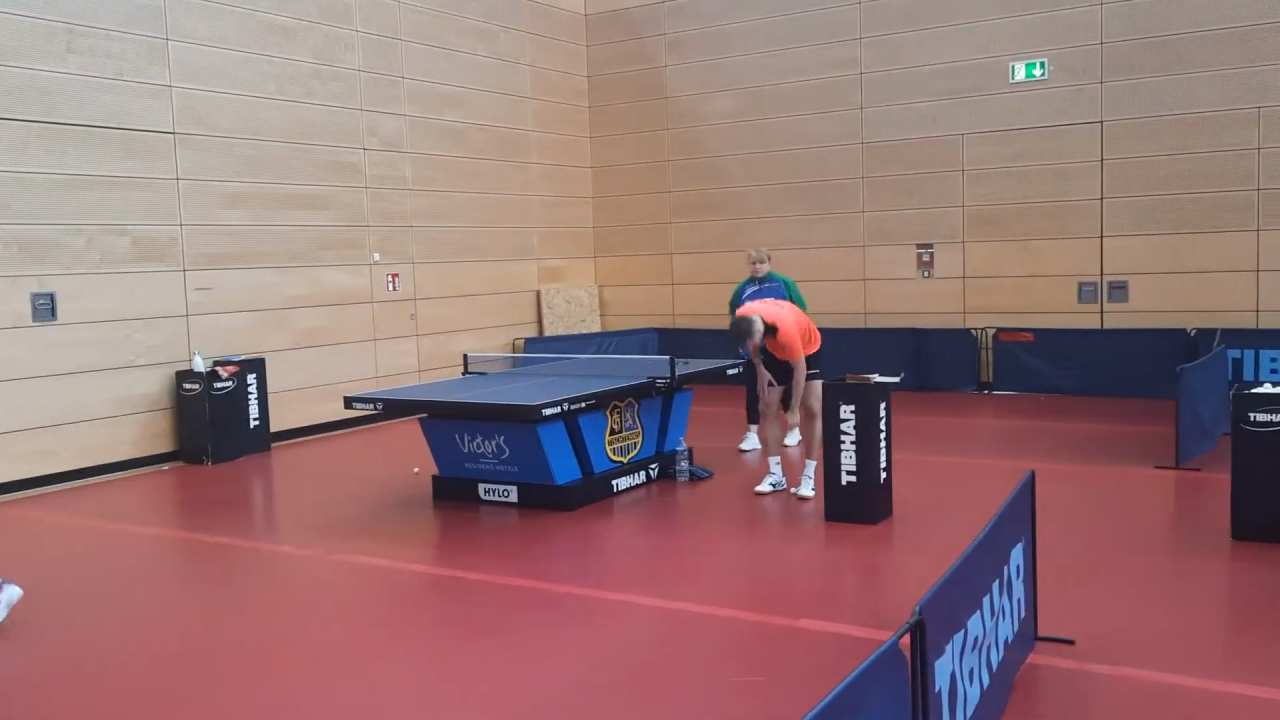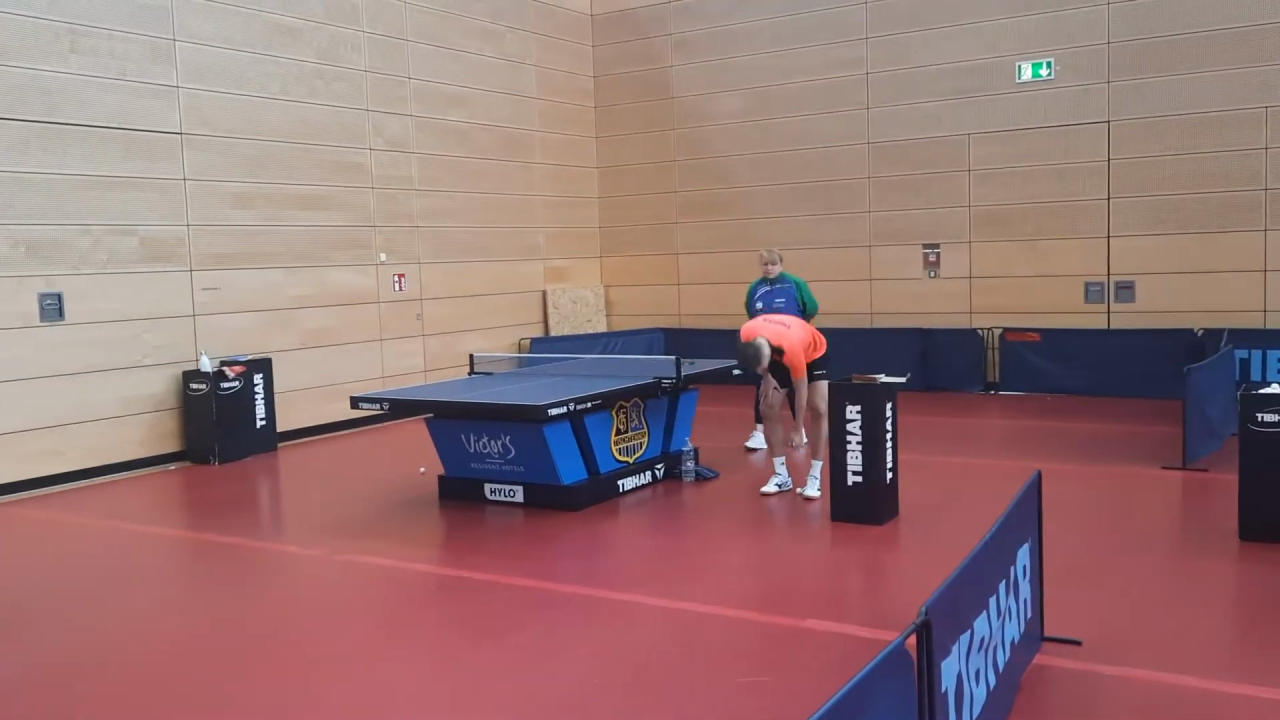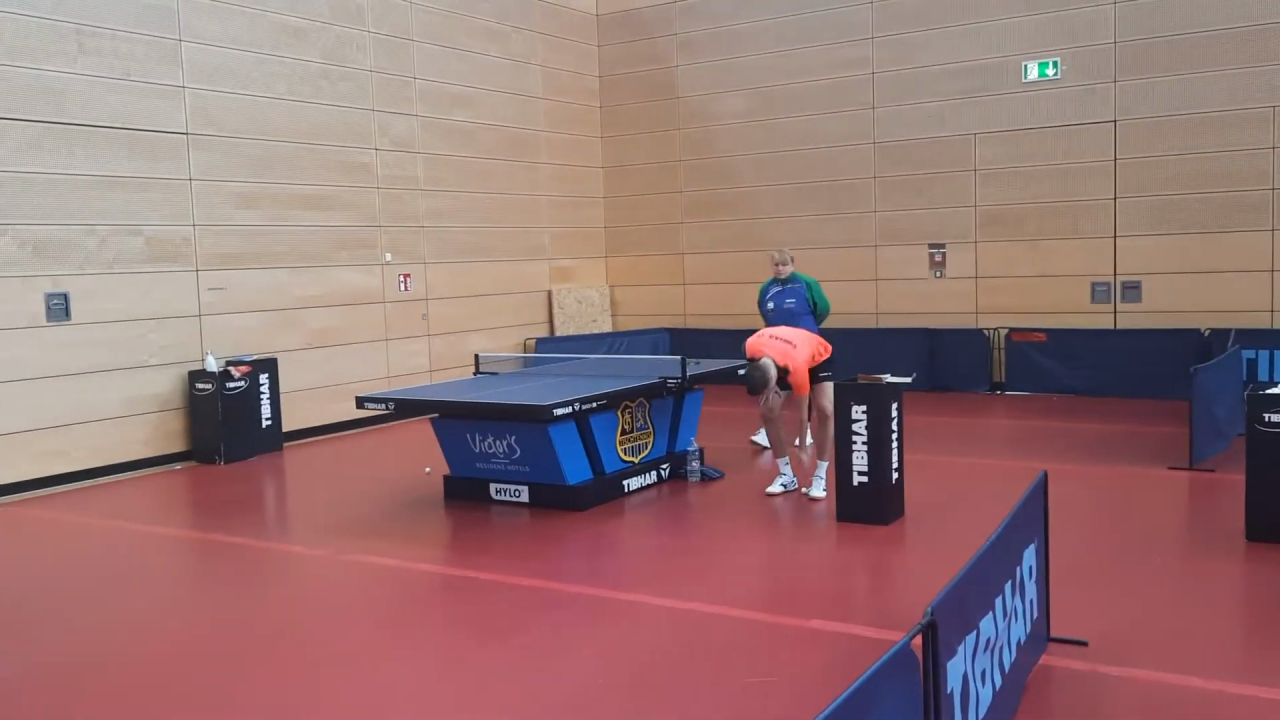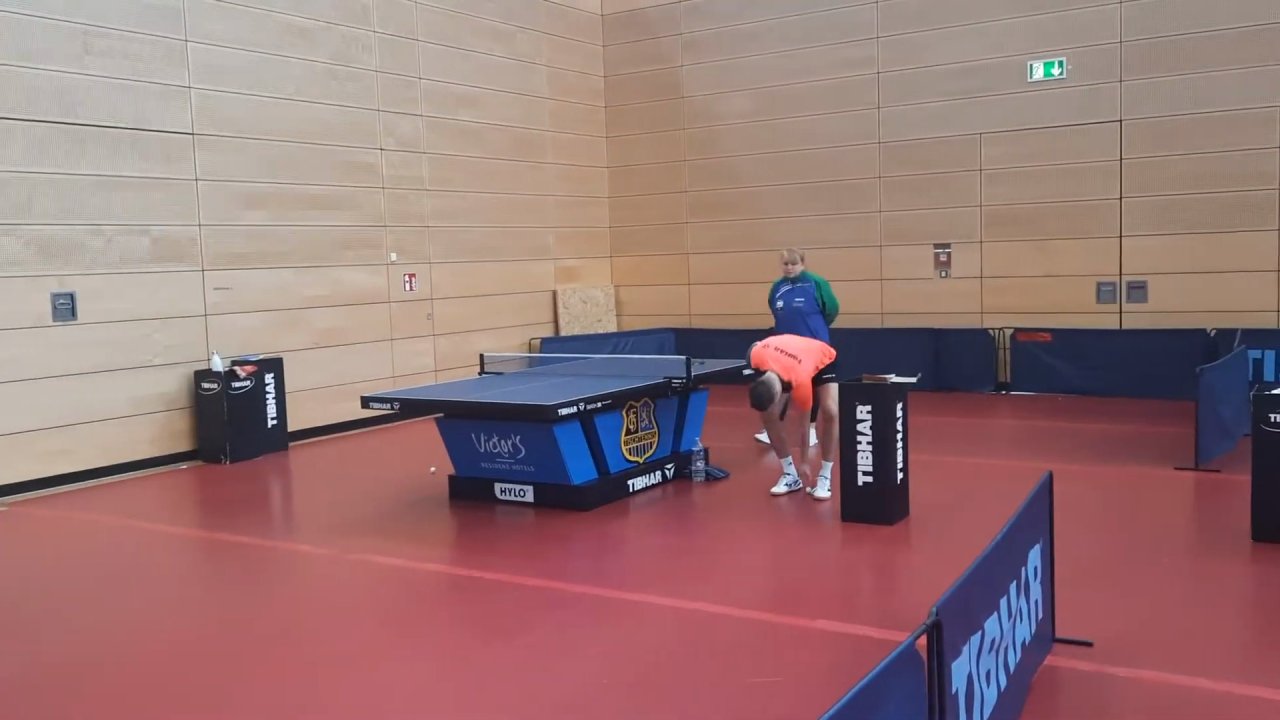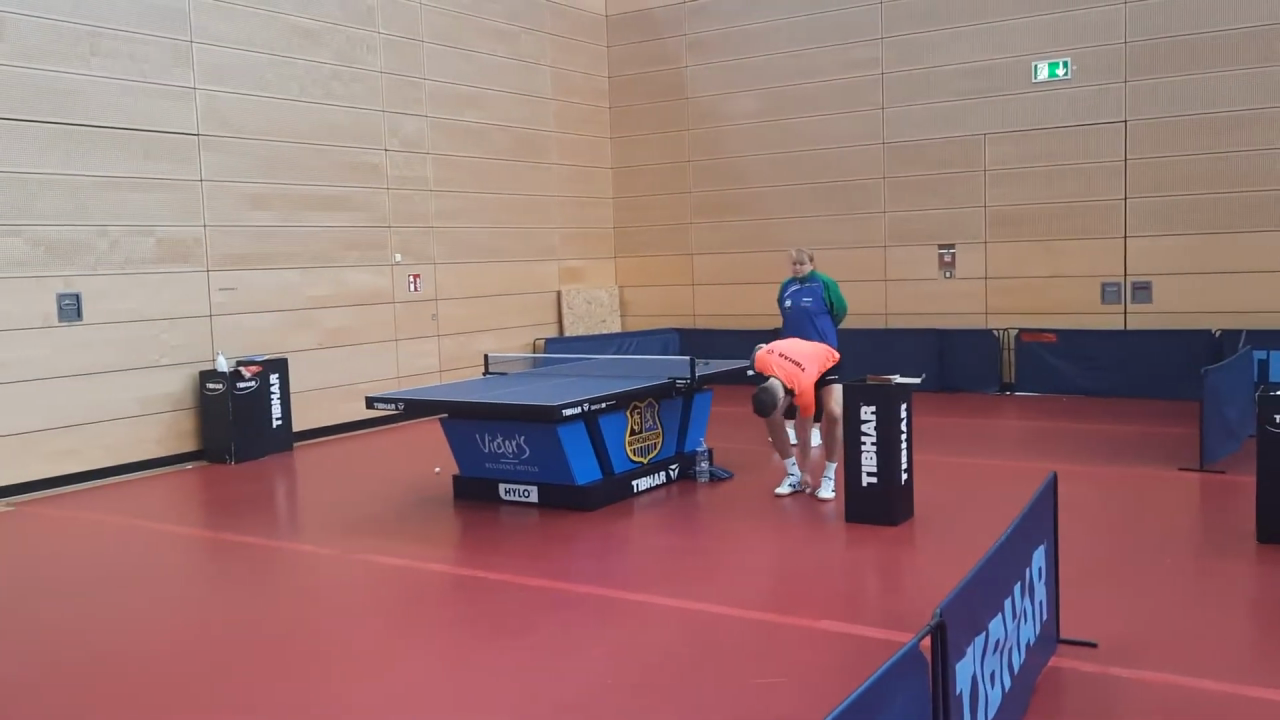
dt=0.1s
person 1, frame 1
left shoulder: (783, 283)
right shoulder: (742, 289)
left elbow: (799, 308)
right knee: (753, 391)
left ankle: (794, 429)
right ankle: (753, 435)
person 1, frame 2
left shoulder: (795, 284)
right shoulder: (755, 289)
left elbow: (811, 309)
right elbow: (752, 318)
right knee: (762, 390)
right ankle: (759, 433)
person 1, frame 3
left shoulder: (806, 284)
right shoulder: (766, 289)
left elbow: (823, 309)
left wrist: (806, 329)
right wrist: (777, 330)
left ankle: (805, 430)
right ankle: (766, 433)
person 1, frame 4
left shoulder: (816, 283)
right shoulder: (777, 287)
left elbow: (832, 309)
left wrist: (815, 328)
right wrist: (788, 328)
left ankle: (811, 429)
person 1, frame 5
left shoulder: (824, 283)
right shoulder: (786, 287)
left elbow: (840, 310)
left wrist: (822, 328)
right wrist: (797, 328)
left ankle: (815, 429)
right ankle: (789, 429)
person 2, frame 1
left shoulder: (784, 327)
right shoulder: (741, 318)
left elbow: (800, 368)
left wrist: (794, 409)
right wrist: (761, 369)
left hip: (808, 351)
right hip: (775, 355)
left knee: (812, 409)
right knee: (767, 408)
left ankle: (809, 476)
right ankle: (775, 474)
person 2, frame 2
left shoulder: (790, 347)
right shoulder: (747, 335)
left elbow: (801, 390)
left wrist: (798, 429)
right wrist: (766, 377)
left hip: (813, 355)
right hip: (779, 358)
left knee: (819, 409)
right knee: (768, 409)
left ankle: (815, 477)
right ankle: (781, 475)
person 2, frame 3
left shoulder: (796, 368)
right shoulder: (752, 348)
left elbow: (803, 411)
right wrist: (768, 389)
left hip: (819, 358)
right hip: (781, 361)
left knee: (825, 410)
right knee: (768, 413)
left ankle: (820, 477)
right ankle: (785, 474)
person 2, frame 4
left shoulder: (800, 382)
right shoulder: (756, 355)
left elbow: (804, 425)
left wrist: (804, 462)
left hip: (823, 362)
right hip: (785, 365)
left knee: (830, 412)
right knee: (768, 415)
left ankle: (824, 477)
right ankle: (790, 474)
person 2, frame 5
left shoulder: (802, 388)
right shoulder: (761, 359)
left elbow: (805, 431)
left wrist: (805, 471)
left hip: (827, 364)
right hip: (789, 365)
left knee: (834, 414)
right knee: (771, 419)
left ankle: (828, 478)
right ankle: (792, 474)
